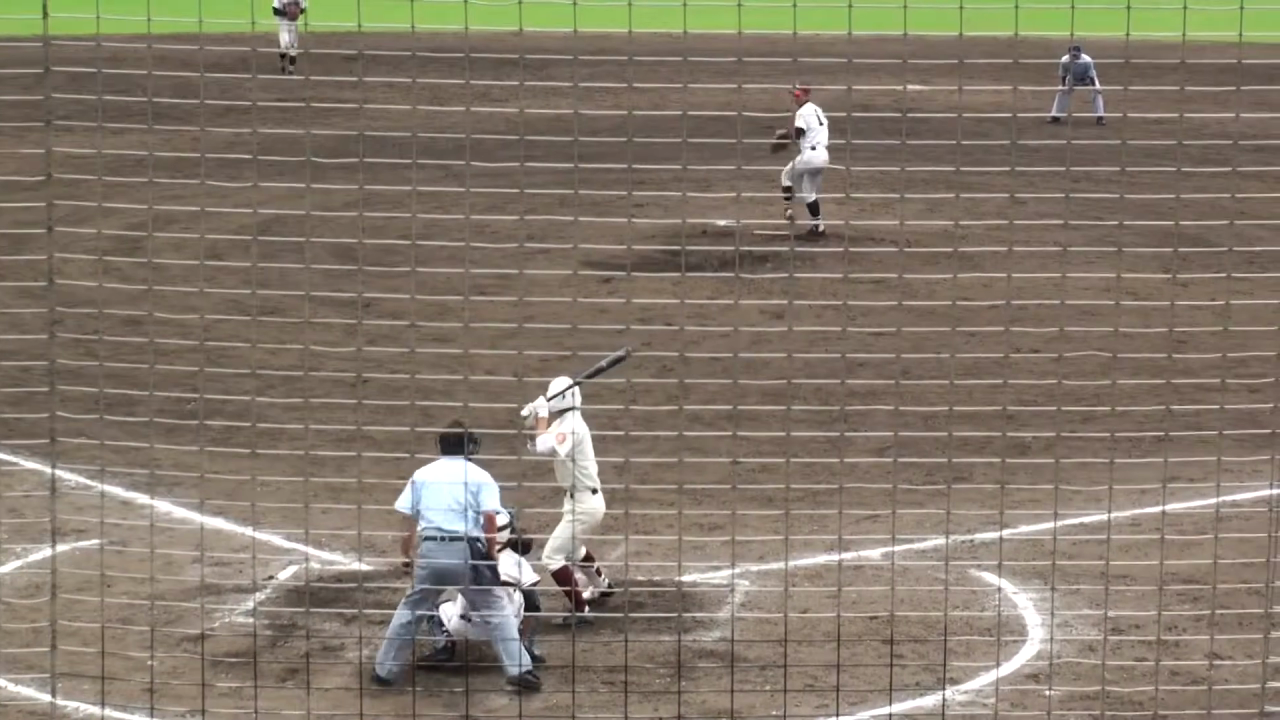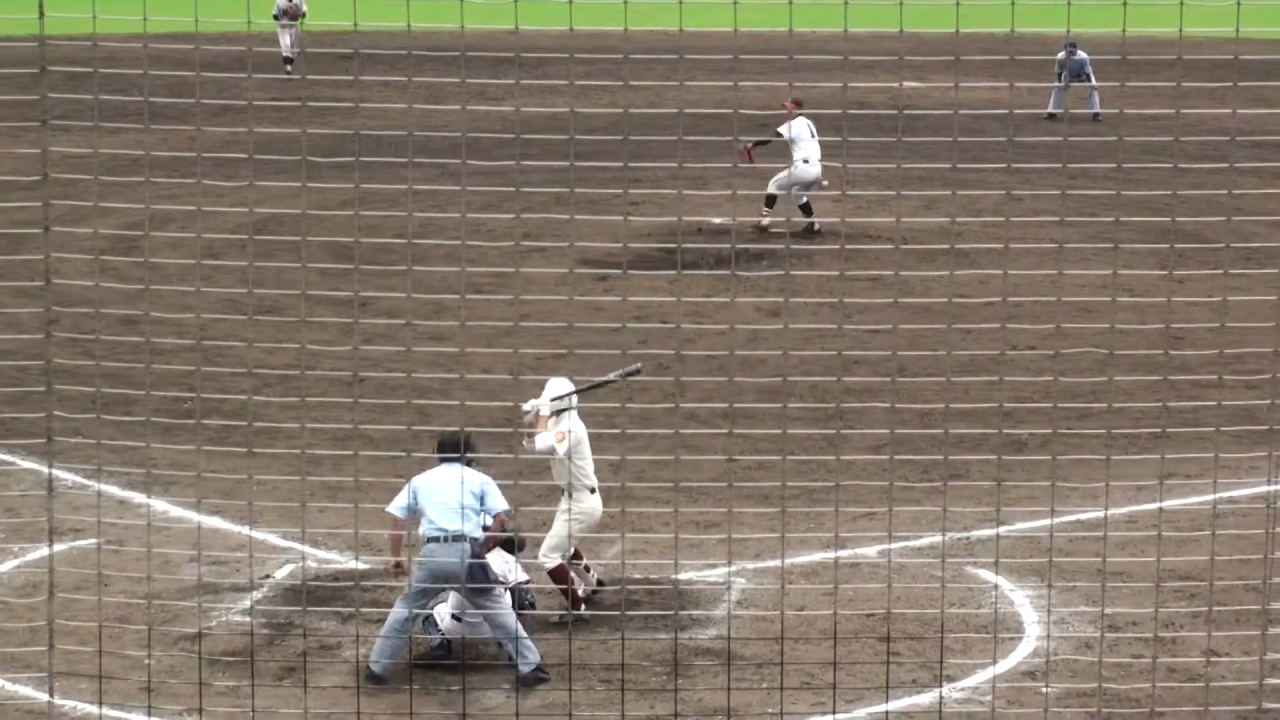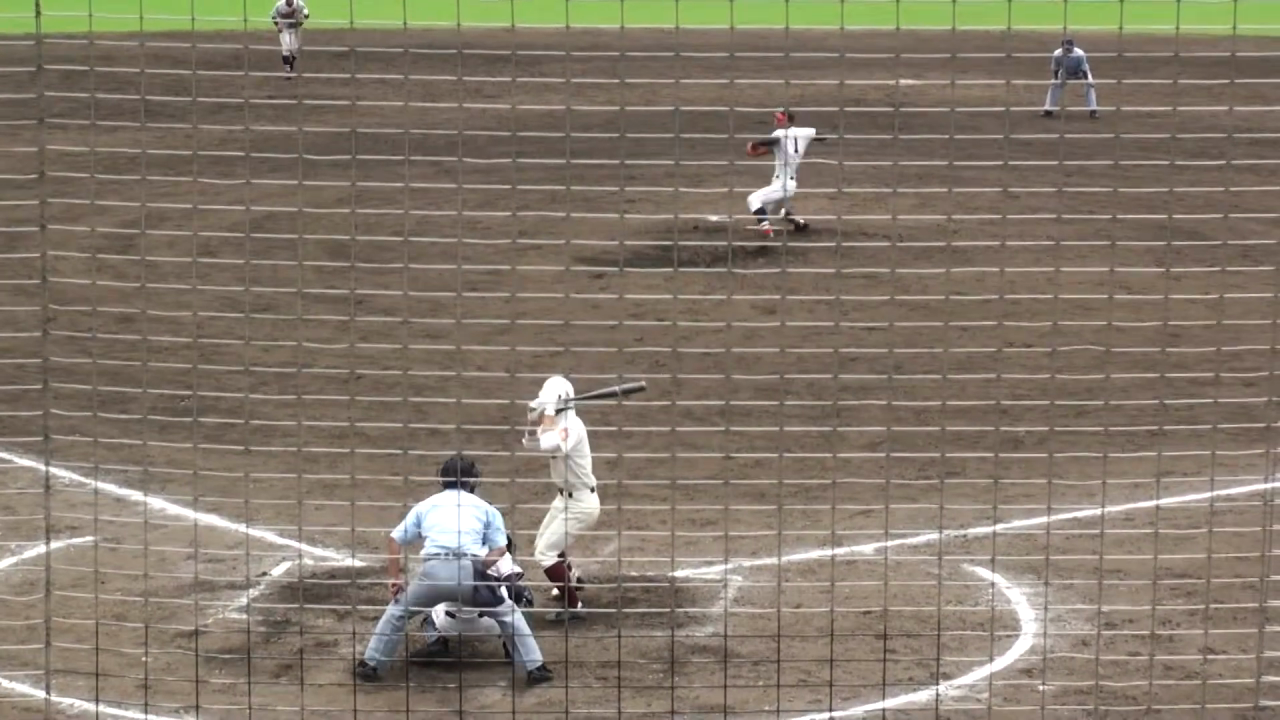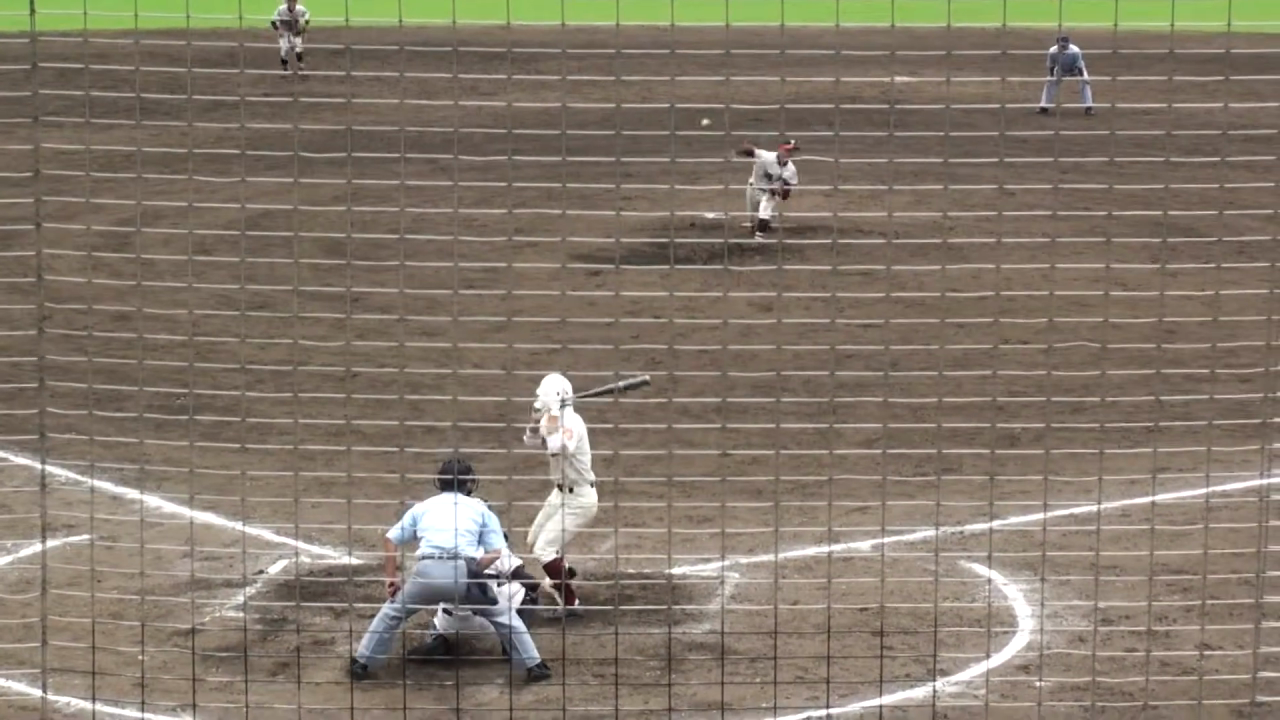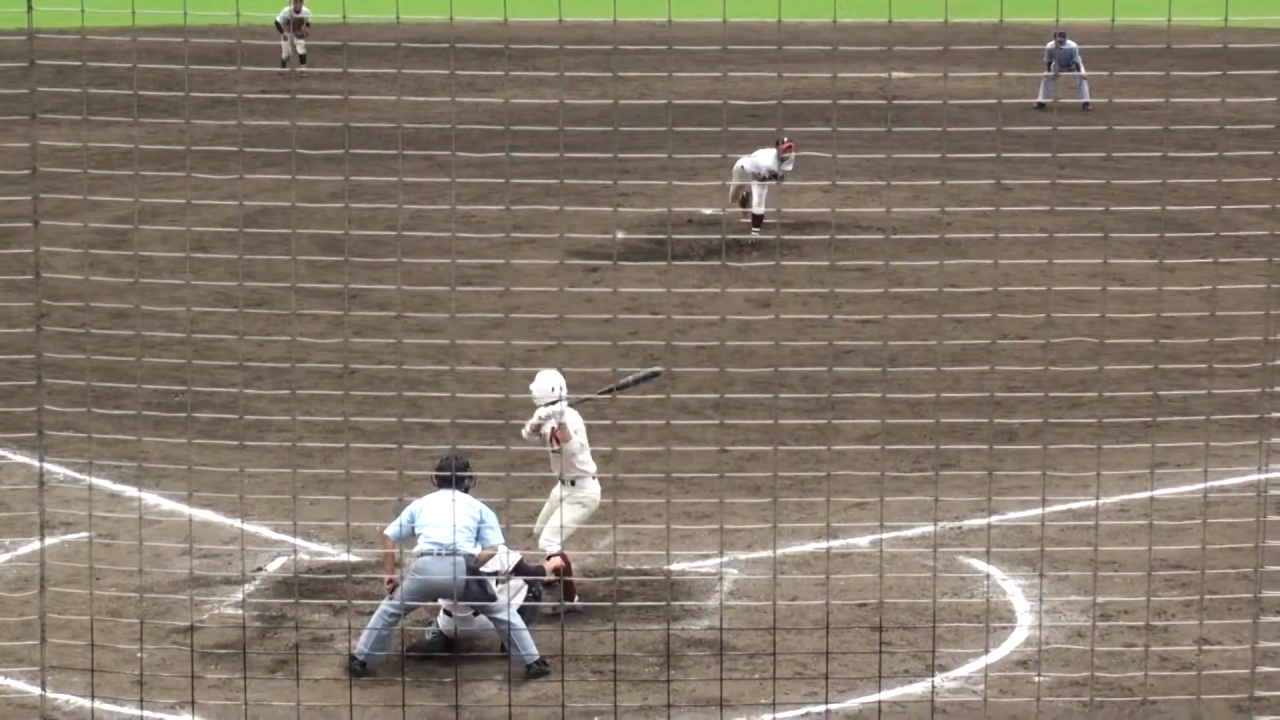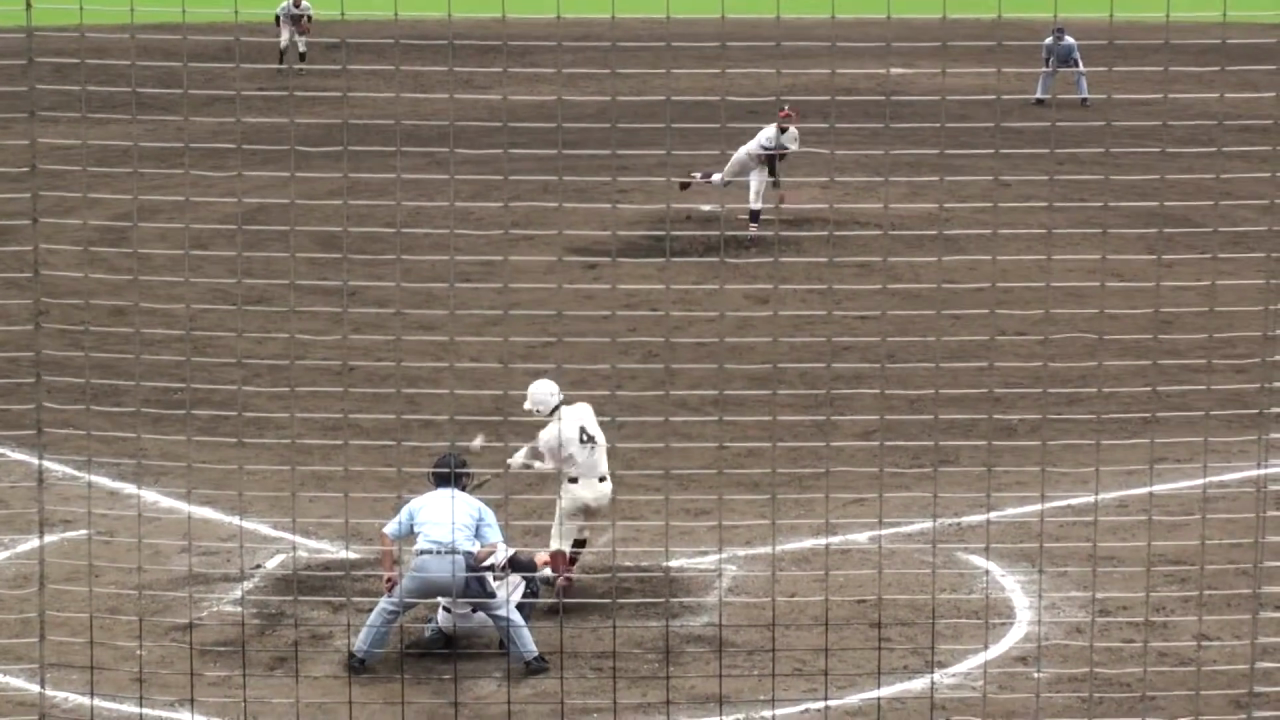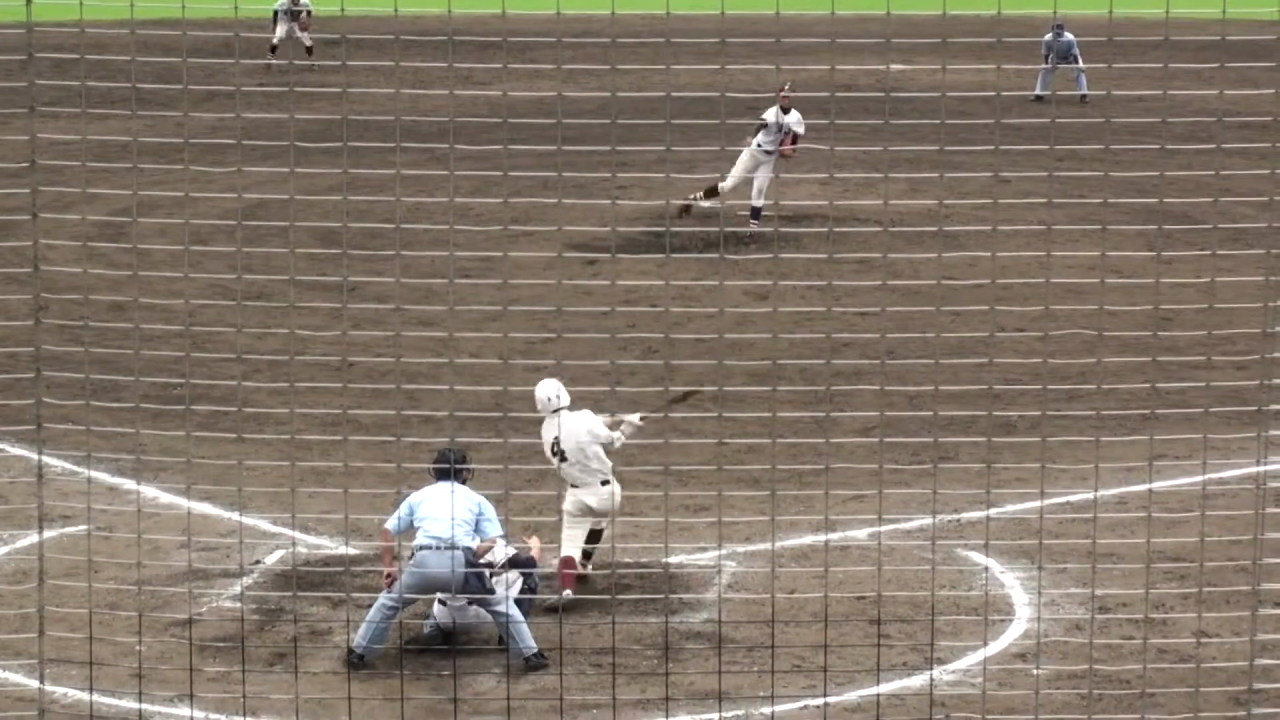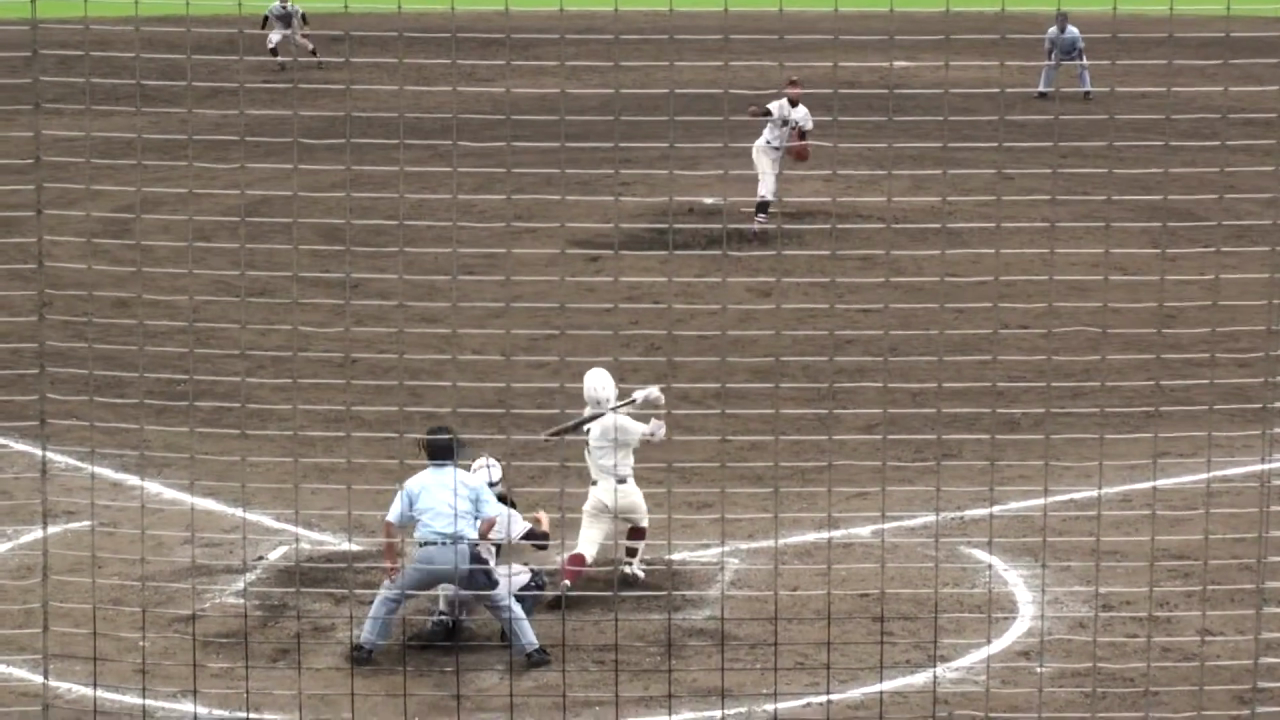
dt=0.2s
person 1, frame 1
left shoulder: (572, 426)
right shoulder: (563, 422)
left elbow: (544, 448)
right elbow: (537, 446)
left wrist: (541, 416)
right wrist: (535, 421)
left hip: (584, 503)
right hip: (580, 499)
left knee: (552, 557)
right knee: (572, 548)
left ankle: (581, 612)
right ankle: (601, 586)
person 1, frame 2
left shoulder: (570, 425)
right shoulder: (559, 421)
left elbow: (543, 446)
right elbow: (532, 444)
left wrist: (542, 414)
right wrist: (532, 419)
left hip: (581, 503)
right hip: (574, 498)
left knee: (548, 555)
right knee: (563, 546)
left ankle: (577, 609)
right ankle: (591, 583)
person 1, frame 3
left shoulder: (571, 425)
right shoulder: (557, 420)
left elbow: (548, 445)
right elbow: (531, 443)
left wrist: (548, 413)
right wrist: (534, 419)
left hip: (580, 503)
right hip: (566, 498)
left knee: (544, 553)
right knee: (545, 542)
left ankle: (574, 607)
right ankle: (571, 580)
person 1, frame 4
left shoulder: (572, 421)
right shoulder: (555, 418)
left elbow: (556, 446)
right elbow: (531, 440)
left wrist: (553, 414)
right wrist: (537, 417)
left hip: (579, 499)
right hip: (561, 493)
left knee: (543, 549)
right knee: (535, 539)
left ankle: (571, 604)
right ankle: (563, 571)
person 1, frame 5
left shoulder: (570, 417)
right shoulder: (547, 414)
left elbow: (573, 450)
right elbow: (529, 435)
left wrist: (561, 422)
right wrist: (539, 419)
left hip: (582, 491)
right hip: (565, 486)
left knee: (549, 542)
right knee: (541, 531)
left ankle: (571, 600)
right ankle: (559, 571)
person 1, frame 6
left shoulder: (548, 436)
right shoulder: (584, 409)
left elbow: (555, 466)
left wrist: (524, 461)
left hip: (575, 491)
right hip: (602, 488)
left knee: (560, 541)
right knee: (581, 530)
left ankle: (561, 579)
right ankle: (564, 574)
person 1, frame 7
left shoulder: (547, 429)
right shoulder: (583, 417)
right elbow: (612, 442)
left wrist: (617, 418)
right wrist: (628, 424)
left hip: (577, 496)
right hip: (606, 491)
left knee: (569, 548)
right knee: (599, 521)
left ankle: (565, 591)
right ankle: (582, 567)
person 1, frame 8
left shoulder: (590, 415)
right shoulder: (617, 421)
right elbow: (655, 435)
left wrist: (645, 396)
right wrist: (657, 403)
left hip: (598, 492)
right hip: (624, 489)
left knee: (585, 549)
right knee: (639, 521)
left ankle: (565, 584)
right ankle: (630, 568)
person 2, frame 1
left shoulder: (421, 474)
right shoulder: (480, 476)
left elbow: (408, 518)
right elbow: (489, 517)
left wrist: (406, 555)
right wrist: (491, 551)
left hip: (430, 551)
right hip: (466, 551)
left knee: (409, 611)
right knee: (494, 612)
left ankle: (384, 671)
right ankle: (519, 671)
person 2, frame 2
left shoulder: (420, 480)
right shoulder: (480, 479)
left elbow: (396, 517)
right elbow: (501, 518)
left wrist: (396, 556)
right wrist: (484, 548)
left hip: (432, 553)
right hip: (467, 553)
left knee: (405, 609)
right knee: (497, 610)
left ankle: (377, 669)
right ankle: (530, 667)
person 2, frame 3
left shoulder: (425, 505)
right shoulder: (483, 507)
left elbow: (395, 540)
right elbow: (500, 549)
left wrist: (396, 577)
left hip: (433, 571)
right hip: (469, 571)
left knee: (398, 611)
right knee: (507, 613)
left ankle: (370, 665)
right ankle: (535, 668)
person 2, frame 4
left shoulder: (422, 507)
right shoulder: (481, 510)
left elbow: (390, 539)
right elbow: (496, 552)
left wrist: (391, 577)
left hip: (426, 571)
right hip: (463, 572)
left knee: (393, 611)
right knee: (502, 613)
left ankle: (361, 663)
right ankle: (534, 665)
person 2, frame 5
left shoulder: (419, 504)
right shoulder: (478, 507)
left elbow: (388, 536)
right elbow: (493, 549)
left wrist: (390, 574)
left hip: (425, 568)
right hip: (462, 569)
left knee: (392, 608)
right knee: (500, 610)
left ankle: (360, 660)
right ankle: (533, 662)
person 2, frame 6
left shoulder: (417, 503)
right shoulder: (477, 505)
left elbow: (387, 535)
right elbow: (493, 547)
left wrist: (389, 571)
left hip: (424, 566)
right hip: (461, 567)
left knee: (390, 605)
right knee: (500, 607)
left ankle: (359, 658)
right ankle: (532, 659)
person 2, frame 7
left shoulder: (418, 496)
right shoulder: (477, 499)
left elbow: (387, 530)
right elbow: (491, 542)
left wrist: (389, 567)
left hip: (424, 562)
right hip: (460, 561)
left knee: (389, 601)
right knee: (500, 603)
left ankle: (358, 653)
right ankle: (531, 655)
person 2, frame 8
left shoulder: (413, 482)
right shoulder: (472, 480)
left elbow: (390, 523)
right elbow: (490, 520)
left wrist: (392, 561)
left hip: (427, 556)
right hip: (464, 555)
left knee: (390, 593)
right knee: (501, 600)
left ankle: (364, 648)
right ankle: (533, 651)
